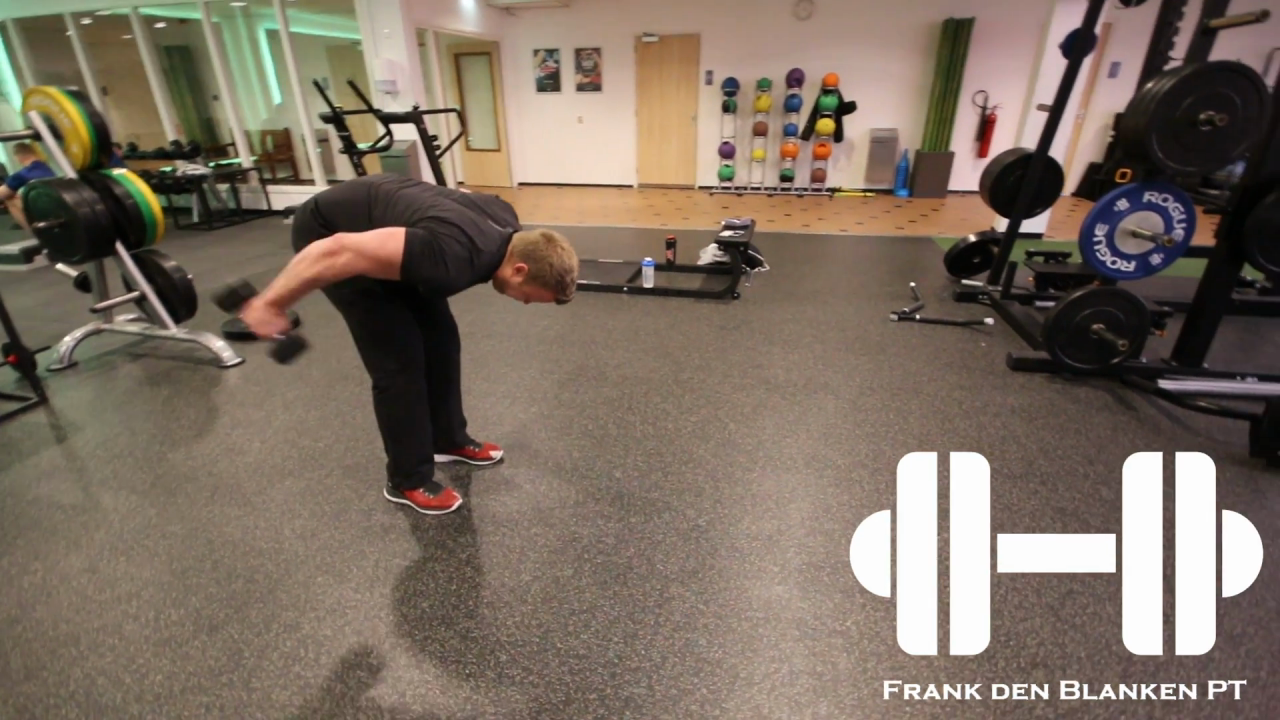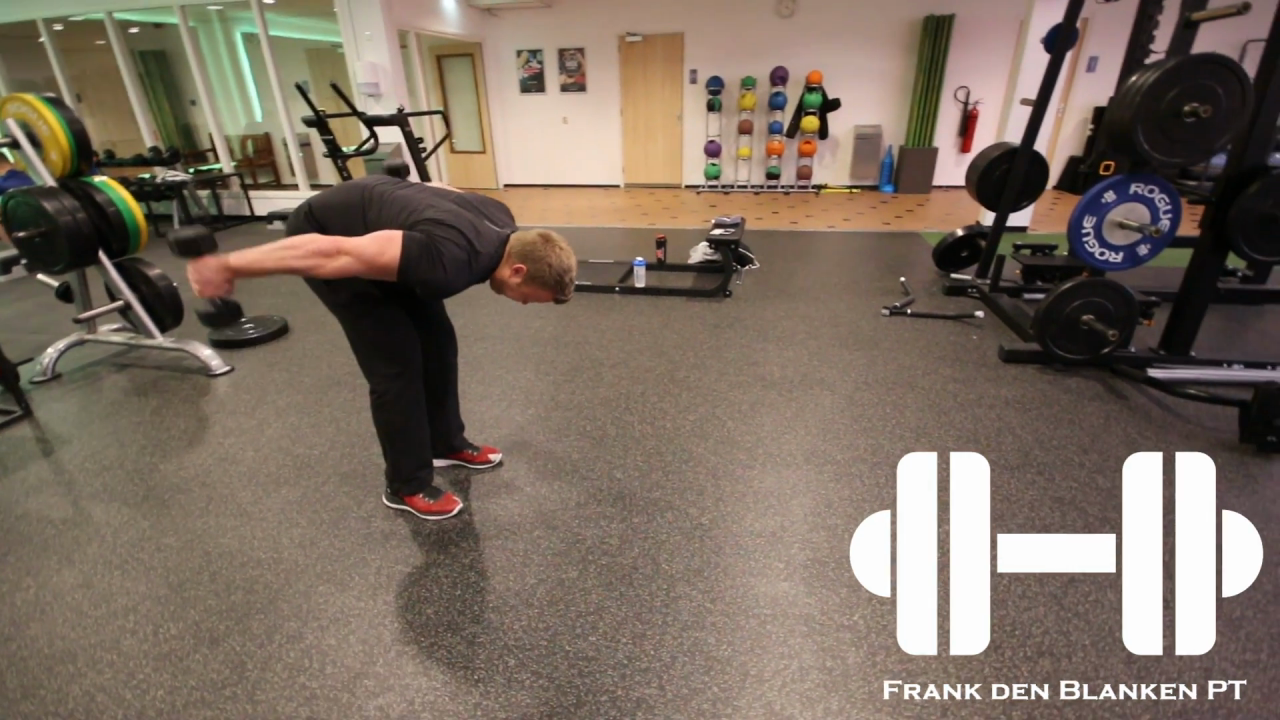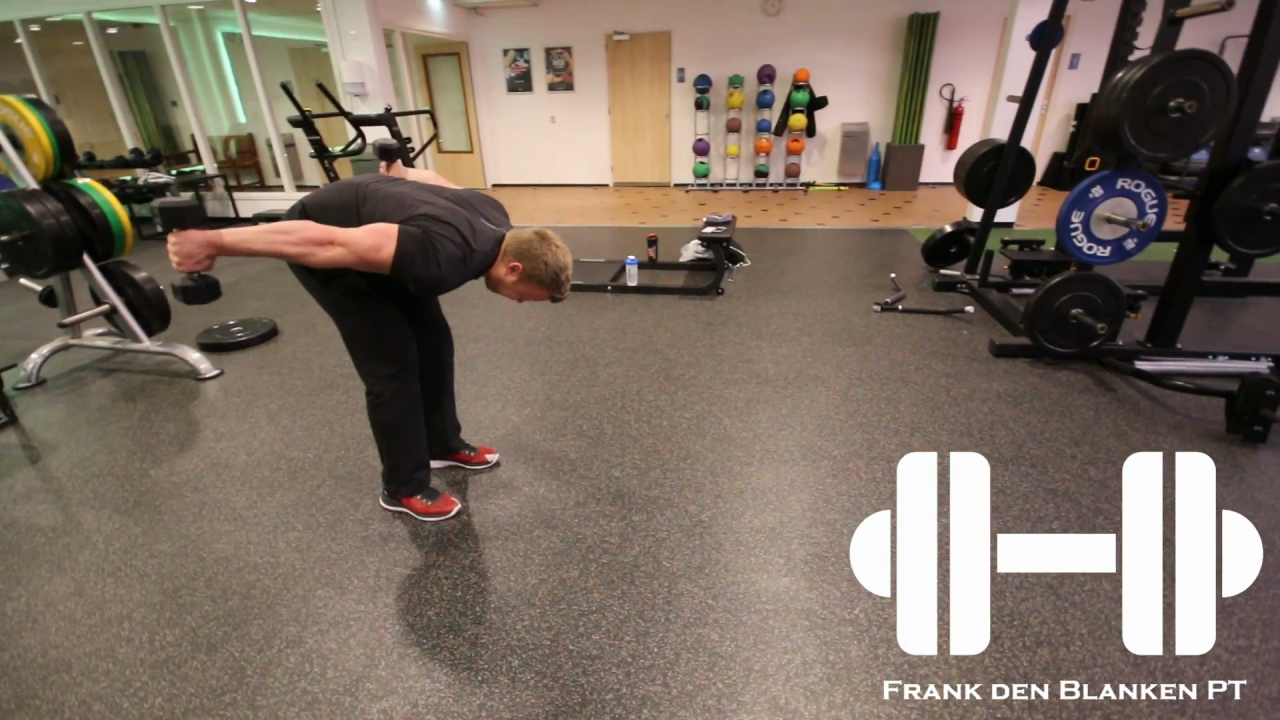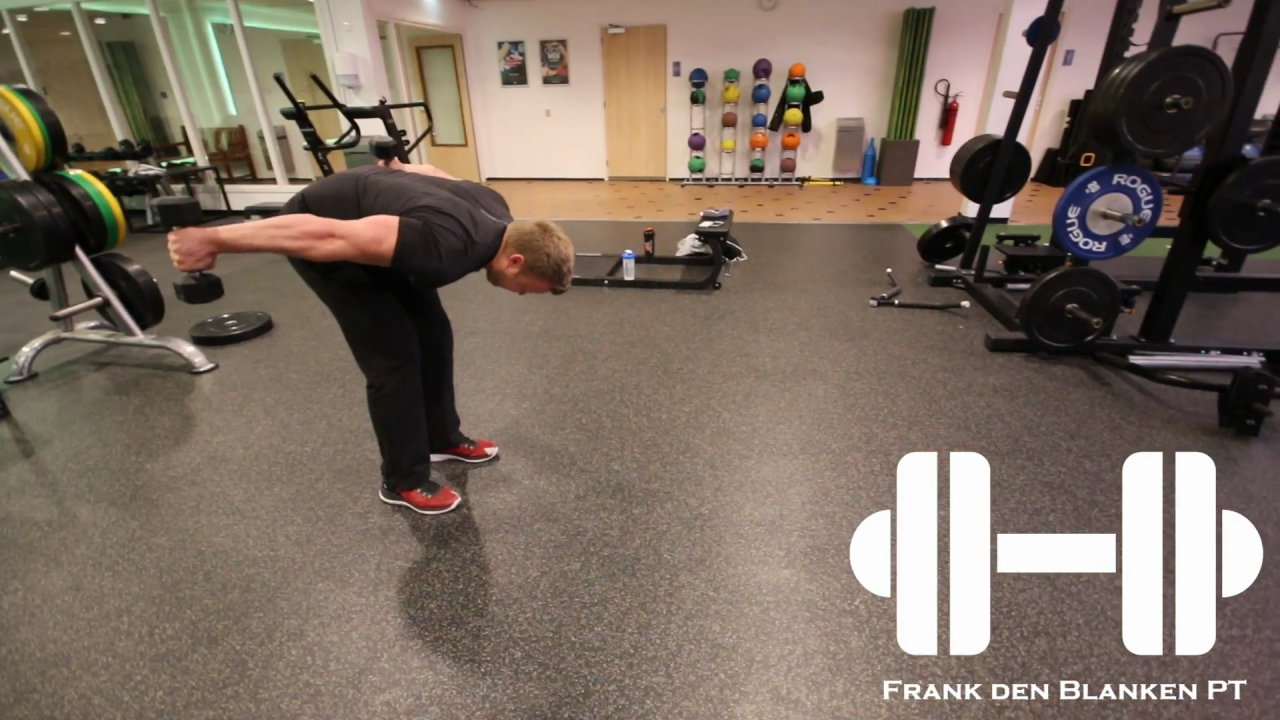
dt=0.2s
person 1, frame 1
left shoulder: (507, 226)
right shoulder: (452, 260)
left elbow: (461, 195)
right elbow: (340, 251)
right wrist: (272, 305)
left hip: (377, 216)
right hip: (328, 231)
left knee: (440, 337)
right knee: (400, 358)
left ankle: (449, 439)
right ankle: (408, 482)
person 1, frame 2
left shoulder: (501, 225)
right shoulder: (449, 263)
left elbow: (438, 189)
right elbow: (332, 253)
left wrist: (407, 187)
right wrist: (228, 268)
left hip: (370, 214)
right hip: (327, 233)
left knee: (437, 341)
right knee: (397, 361)
left ankle: (447, 444)
right ankle: (407, 486)
person 1, frame 3
left shoulder: (494, 221)
right shoulder: (443, 259)
left elbow: (427, 177)
right elbow: (325, 243)
left wrist: (396, 171)
right wrist: (212, 244)
left hip: (364, 213)
right hip: (321, 232)
left knee: (433, 341)
right knee: (393, 362)
left ankle: (443, 444)
right ankle: (405, 488)
person 1, frame 4
left shoulder: (495, 214)
right shoulder: (445, 250)
left elbow: (424, 170)
right elbow: (325, 235)
left wrist: (394, 167)
right wrist: (213, 241)
left hip: (363, 212)
right hip: (319, 228)
left knee: (433, 333)
right knee: (395, 355)
left ankle: (442, 439)
right ankle: (404, 481)
